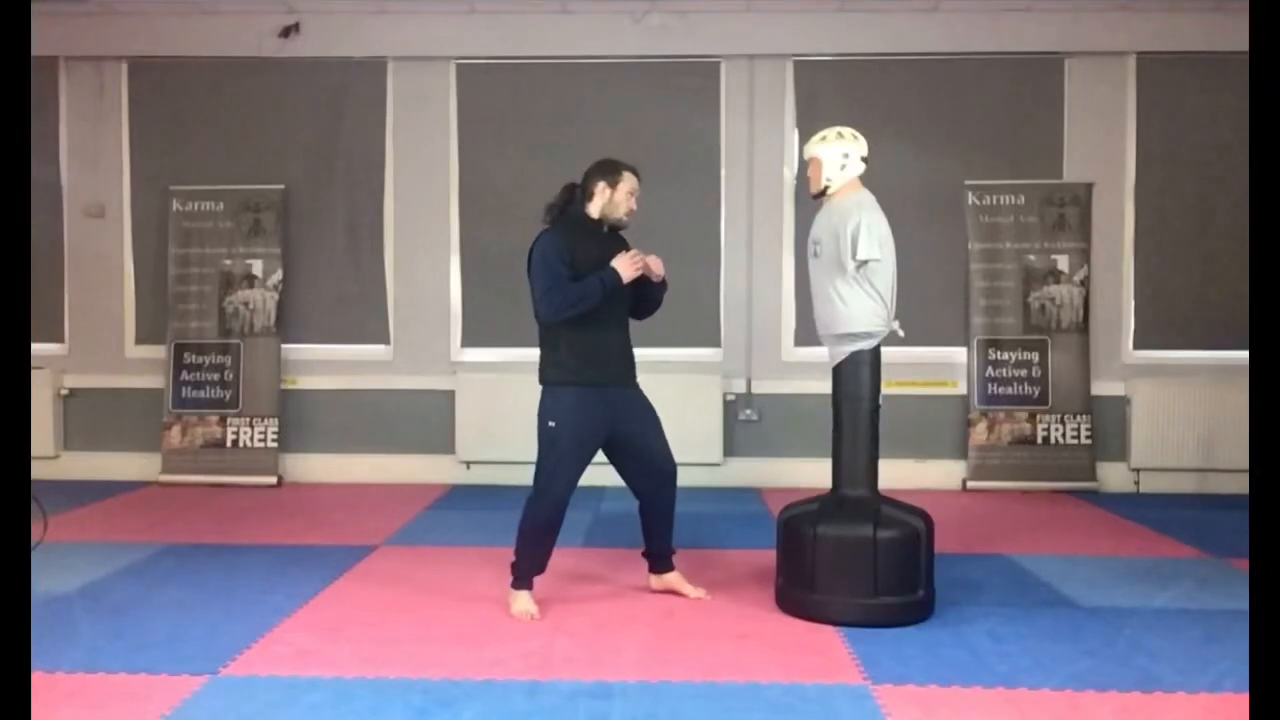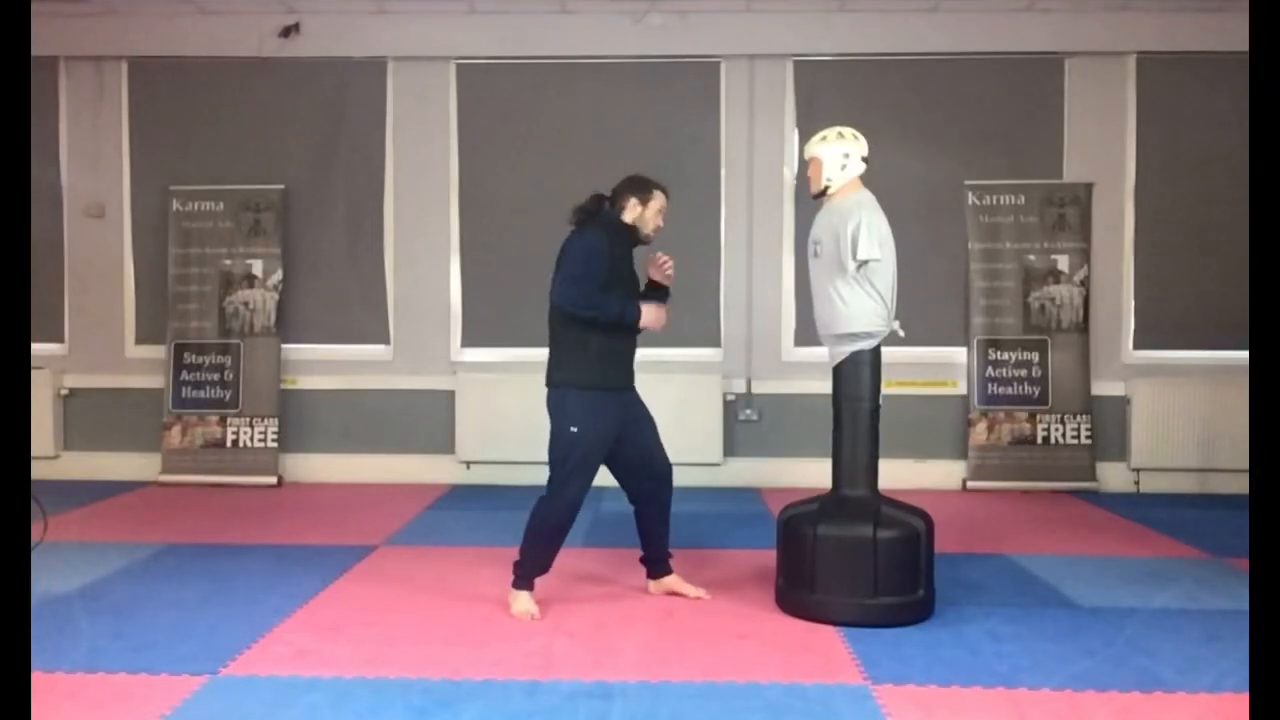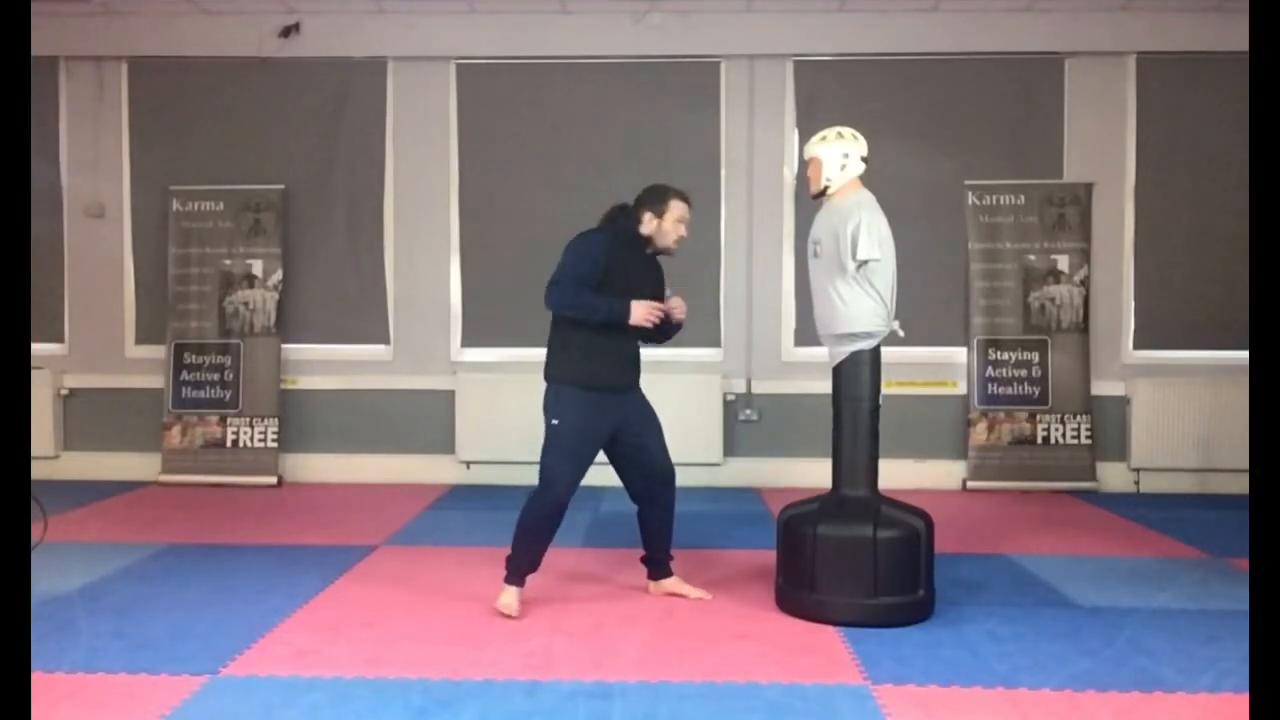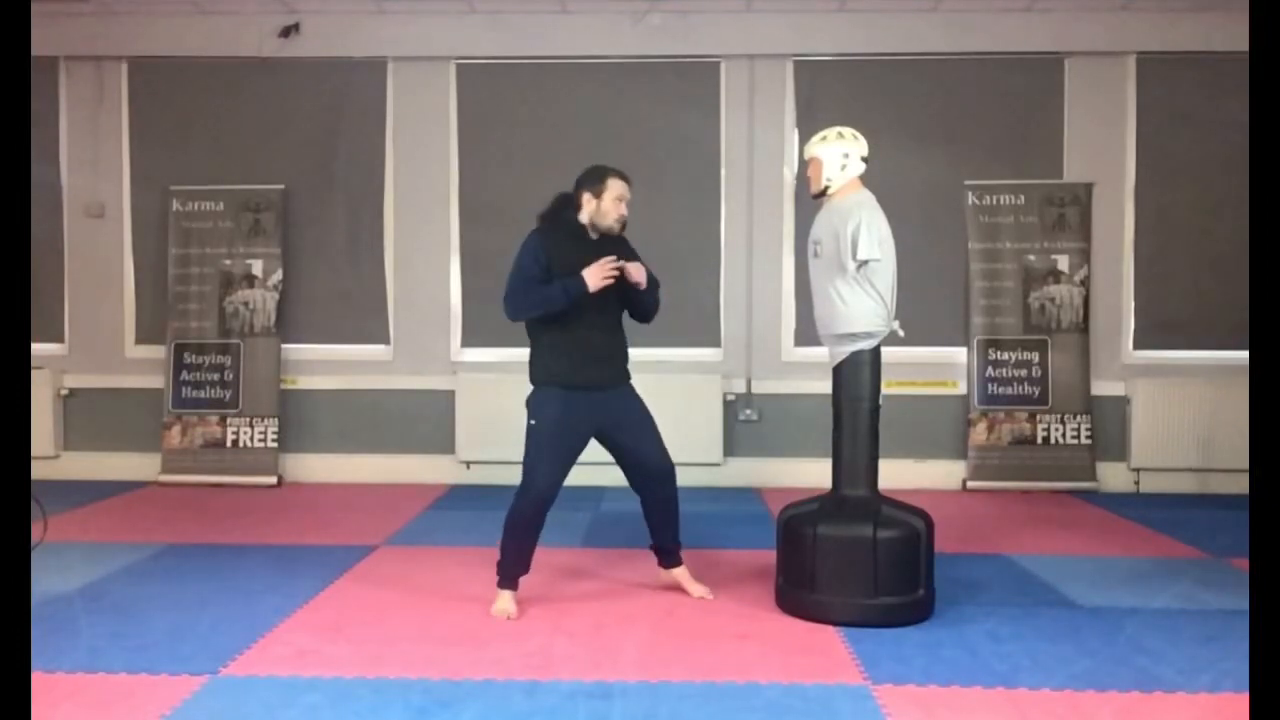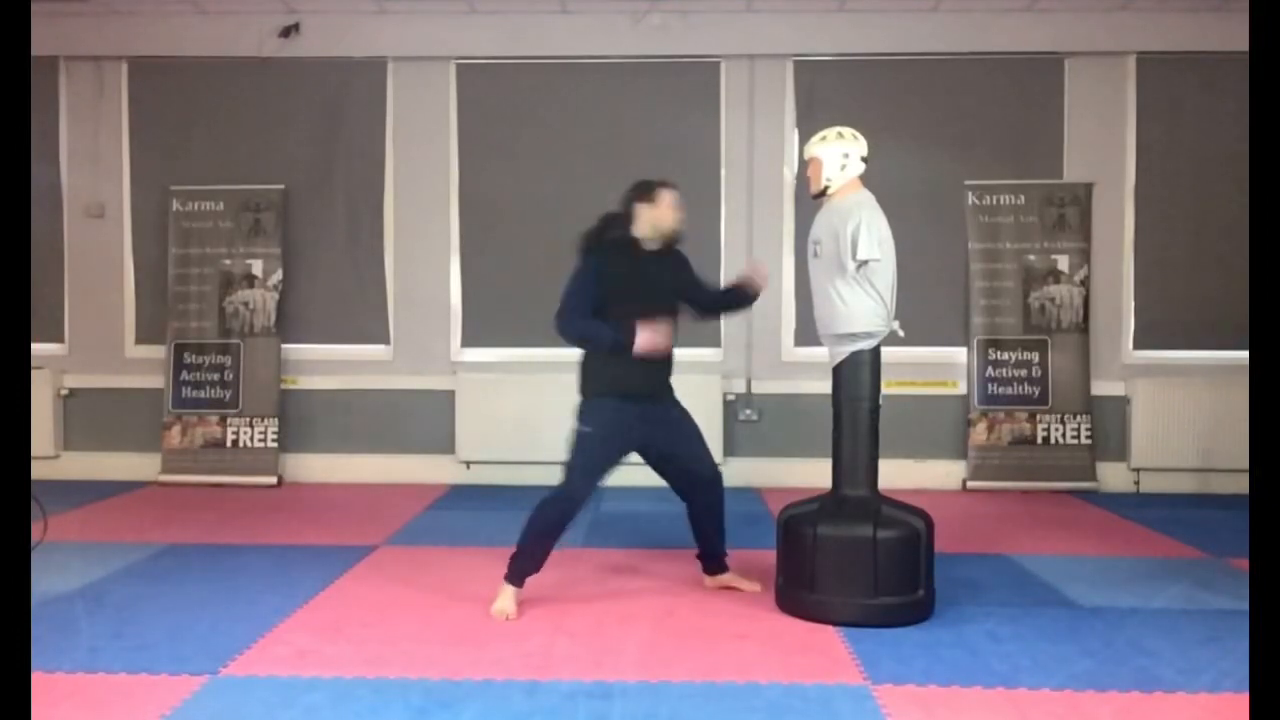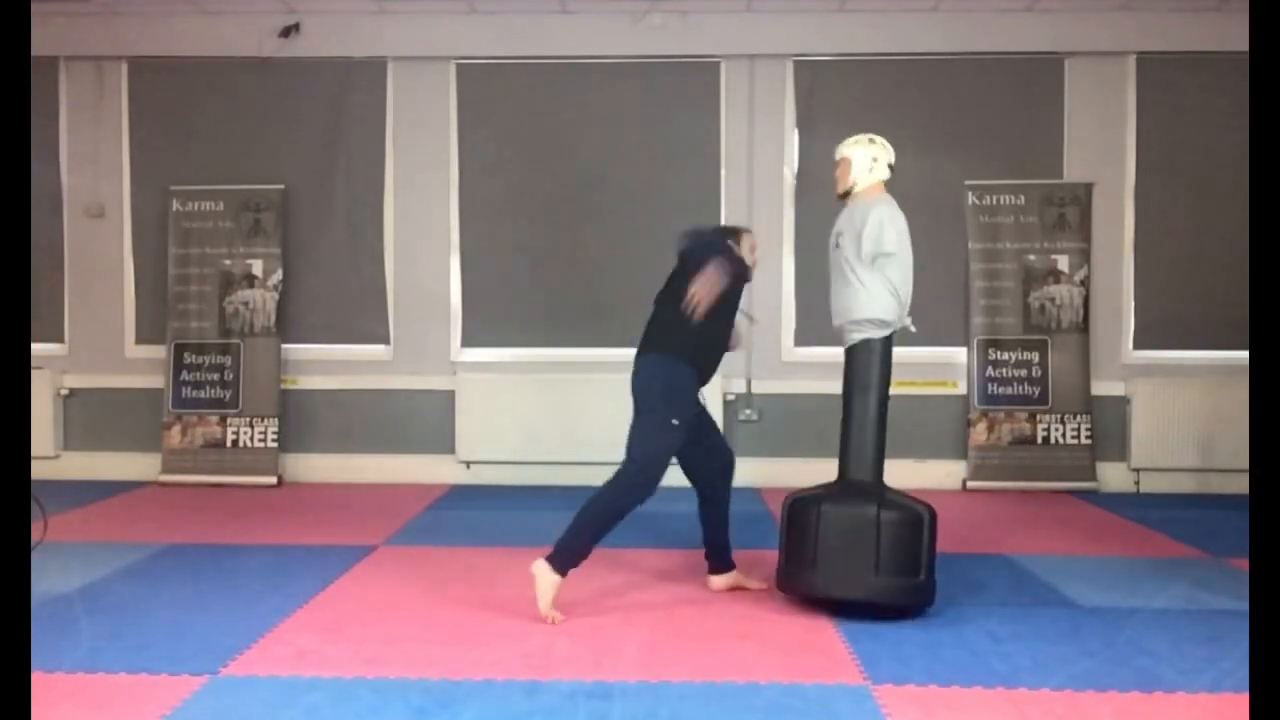
dt=0.4s
person 1, frame 1
left shoulder: (614, 243)
right shoulder: (555, 241)
left elbow: (639, 308)
right elbow: (552, 304)
left wrist: (653, 282)
right wrist: (612, 277)
left hip: (621, 388)
right hip: (571, 392)
left knee: (659, 472)
right knee: (553, 489)
left ankle: (661, 569)
right ankle: (521, 586)
person 1, frame 2
left shoulder: (618, 250)
right shoulder: (592, 240)
right elbow: (574, 295)
left wrist: (657, 288)
right wrist: (635, 312)
left hip: (618, 390)
right hip: (580, 393)
left knee: (654, 477)
right knee: (566, 489)
left ankle: (659, 573)
right ankle: (522, 586)
person 1, frame 3
left shoulder: (649, 265)
right shoulder: (597, 245)
right elbow: (559, 295)
left wrist: (670, 319)
right wrist: (623, 310)
left hip: (624, 393)
right hip: (575, 393)
left knee: (657, 478)
right knee: (556, 487)
left ankle: (661, 575)
right ankle: (513, 582)
person 1, frame 4
left shoulder: (617, 247)
right shoulder: (543, 243)
left elbow: (644, 312)
right elbow: (516, 304)
left wrist: (643, 285)
right wrist: (579, 284)
left hip: (614, 389)
right hip: (559, 394)
left knee: (657, 472)
right knee: (537, 488)
left ankle: (672, 565)
right ankle: (507, 587)
person 1, frame 5
left shoulder: (670, 263)
right shoulder: (602, 259)
left elbow: (708, 303)
right elbow: (569, 323)
left wrist: (745, 289)
right wrist: (629, 338)
left hip: (658, 402)
right hip: (609, 403)
left knee: (705, 479)
right knee: (572, 492)
left ankle: (716, 569)
right ankle: (513, 584)
person 1, frame 6
left shoulder: (709, 282)
right shoulder: (717, 261)
right elbow: (700, 242)
left wrist: (721, 339)
right wrist: (714, 271)
left hip: (675, 381)
right hip: (668, 380)
left knee: (716, 466)
right knee: (639, 478)
left ankle: (721, 570)
right ankle: (553, 568)
person 2, frame 1
left shoulder: (860, 211)
right shoulder: (833, 210)
left elbow: (876, 274)
left wrist: (875, 322)
left hip: (858, 338)
right hip: (845, 338)
left knee: (857, 425)
right knee: (847, 425)
right ankle: (847, 497)
person 2, frame 2
left shoulder: (860, 212)
right shoulder: (833, 210)
left elbow: (876, 277)
left wrist: (879, 323)
left hip: (858, 336)
right hip: (843, 337)
person 2, frame 3
left shoulder: (861, 211)
right shoulder: (832, 210)
left elbow: (876, 276)
left wrist: (877, 323)
left hip: (859, 335)
right hip: (842, 336)
person 2, frame 4
left shoulder: (860, 210)
right shoulder: (834, 210)
left elbow: (877, 272)
left wrist: (878, 321)
left hip: (858, 336)
right hip: (845, 337)
left knee: (857, 420)
right knee: (846, 422)
left ankle: (858, 494)
right ankle: (847, 493)
person 2, frame 5
left shoulder: (862, 212)
right shoulder: (833, 210)
left elbow: (876, 275)
left wrist: (877, 324)
left hip: (858, 335)
right hip: (844, 335)
person 2, frame 6
left shoulder: (879, 212)
right shoulder: (859, 210)
left elbow: (896, 266)
left wrist: (890, 316)
left hip: (871, 327)
right hip: (862, 328)
left knee: (864, 412)
right knee: (858, 408)
left ankle: (860, 485)
right ankle: (857, 483)
